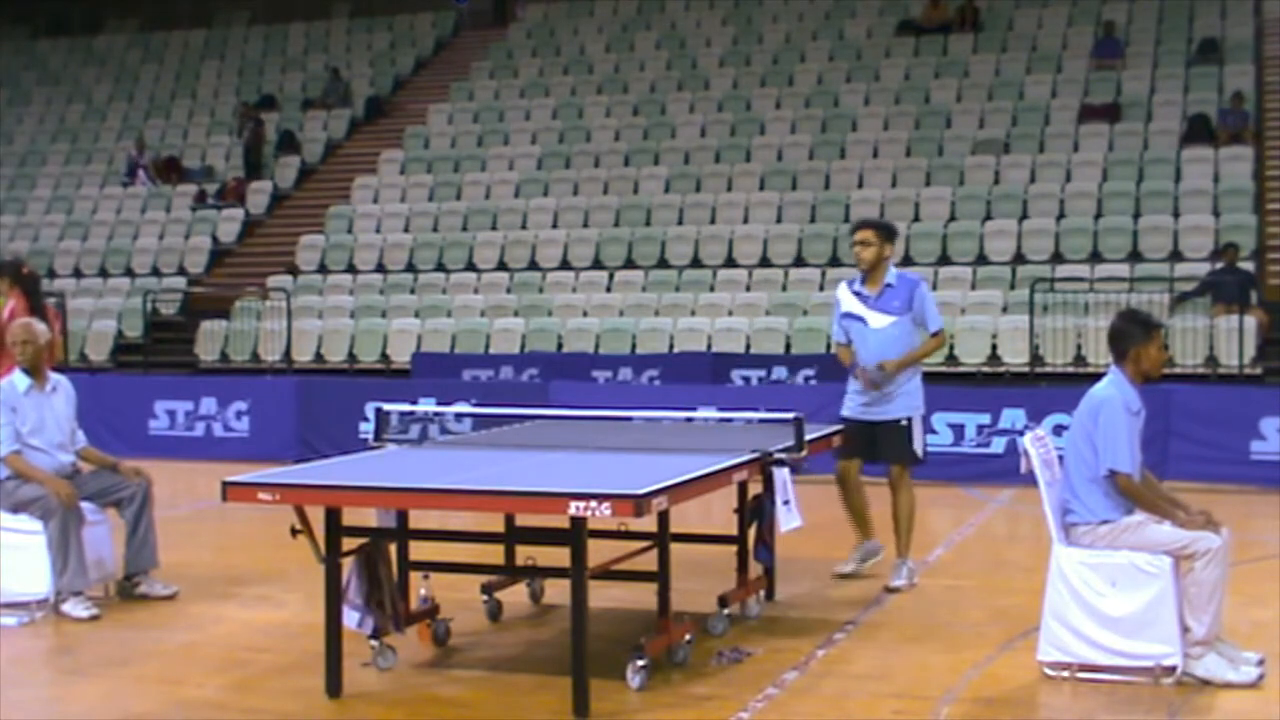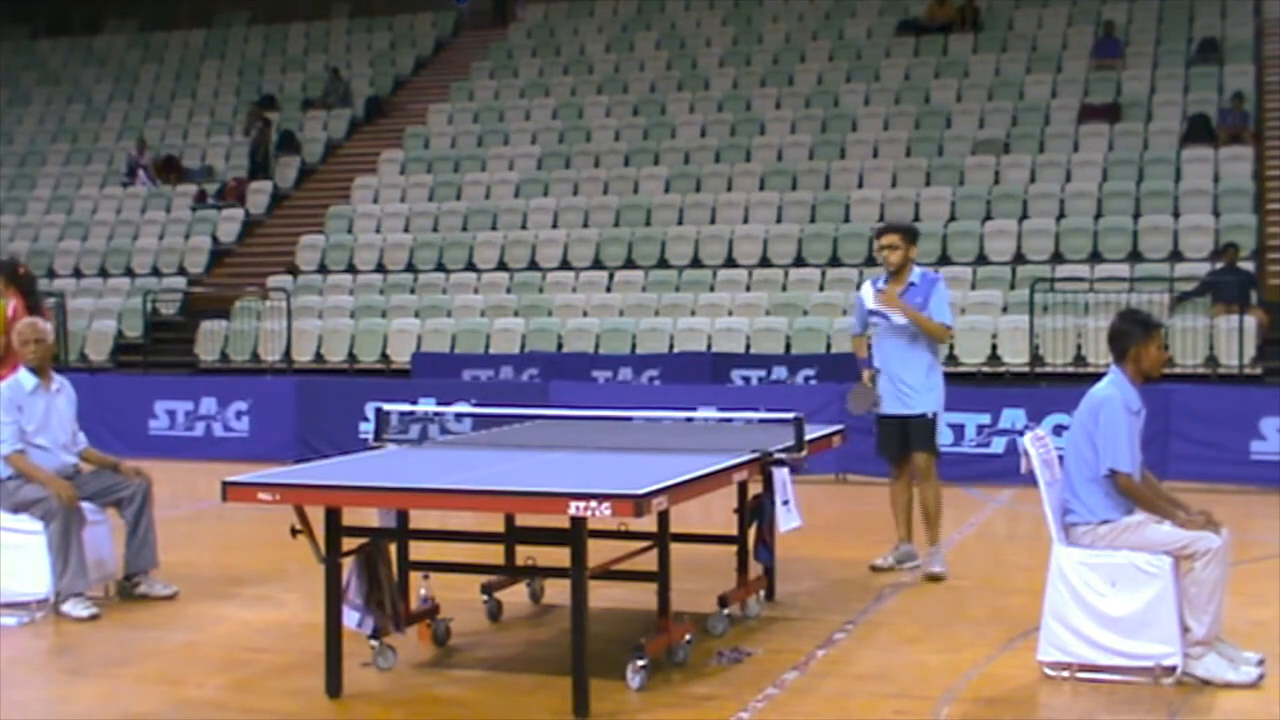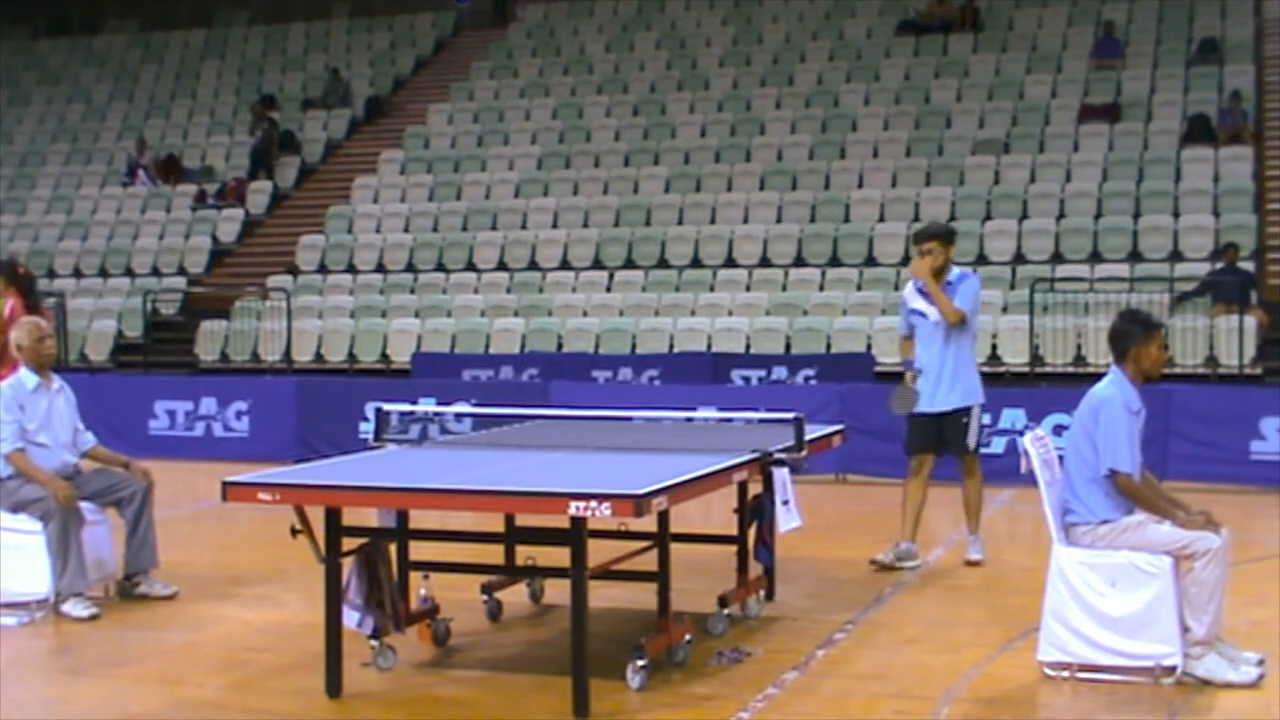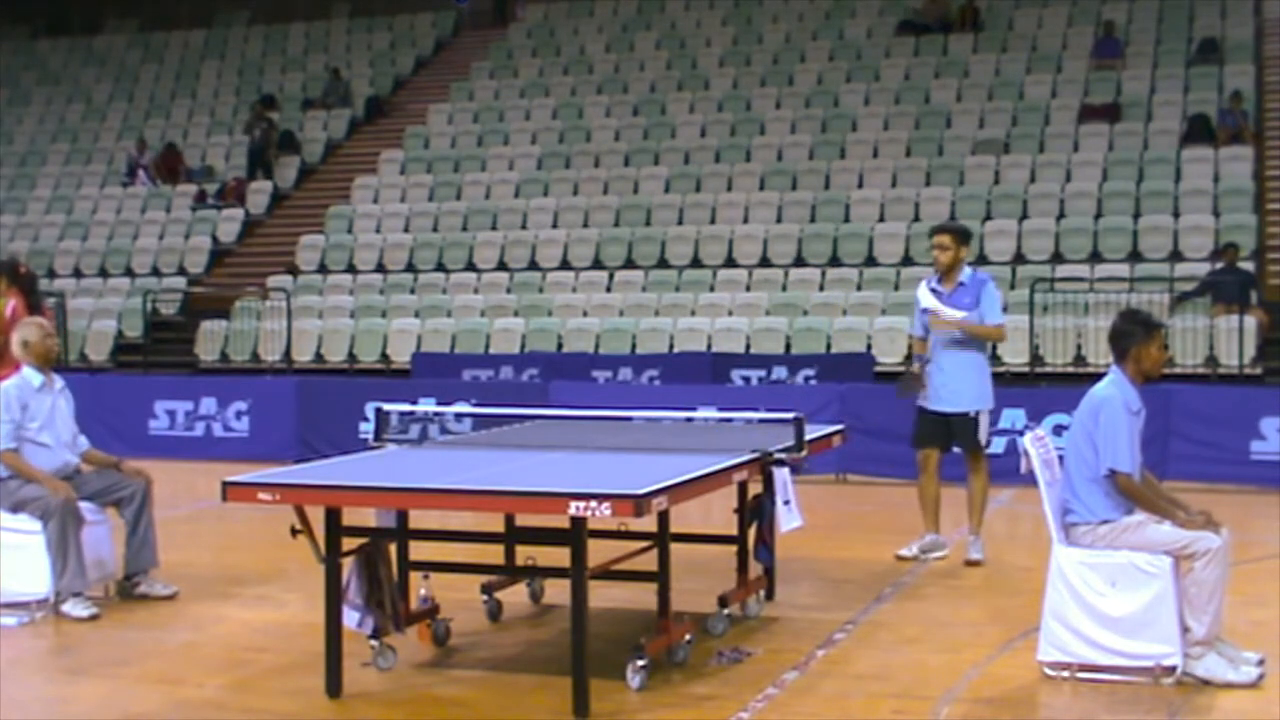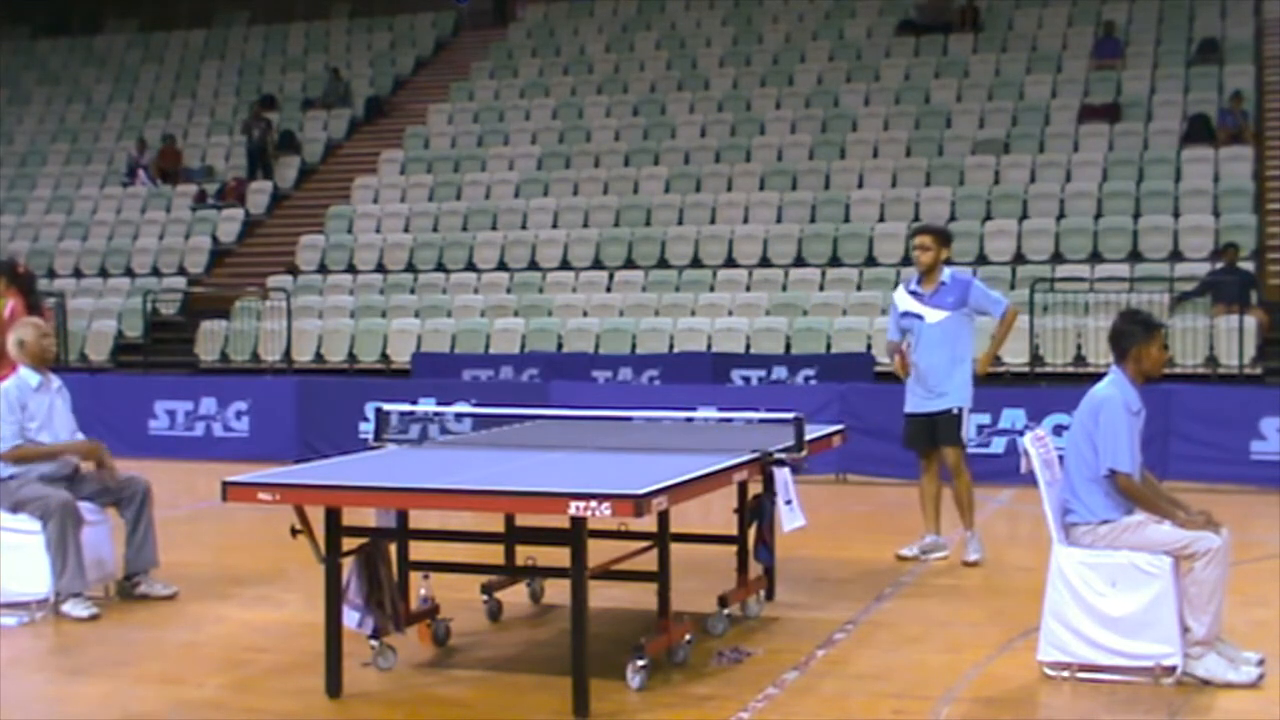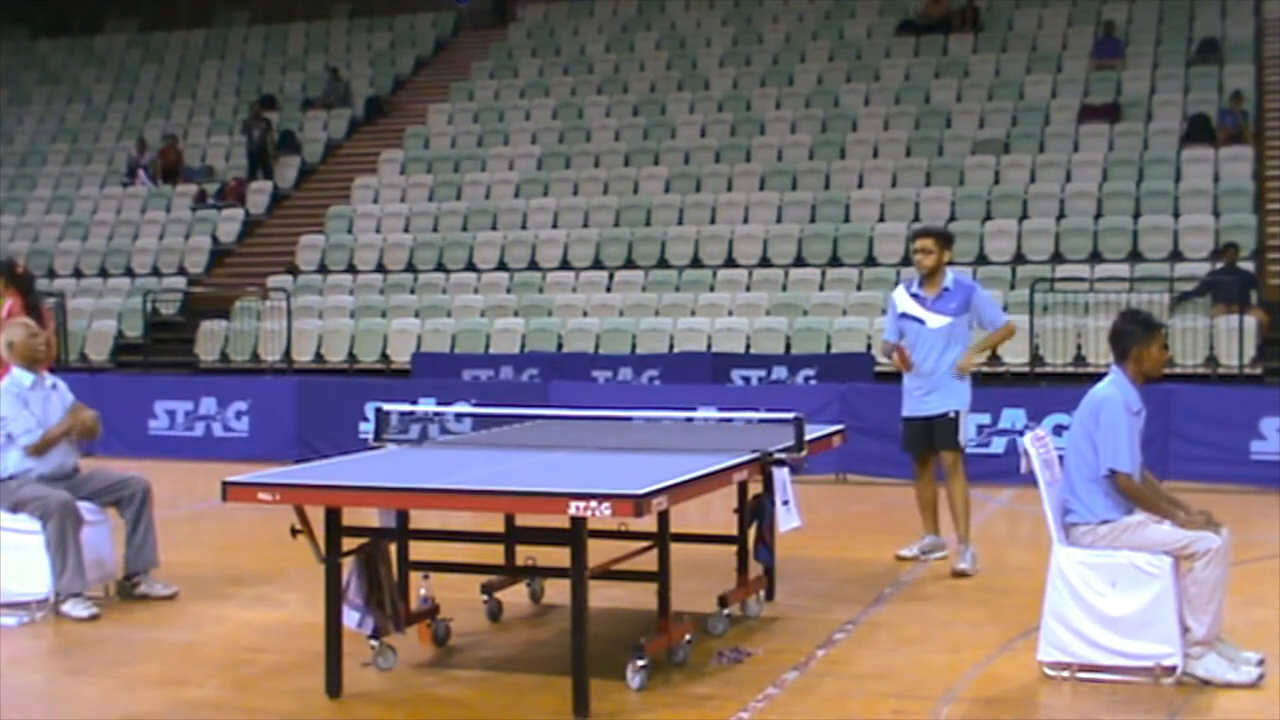
dt=0.5s
person 1, frame 1
left shoulder: (1124, 397)
right shoulder: (1111, 401)
left elbow: (1138, 472)
right elbow: (1124, 482)
left wrist: (1186, 509)
right wrist: (1179, 519)
left hip: (1117, 515)
right hip: (1098, 524)
left knee: (1214, 534)
right knee: (1206, 543)
left ankle: (1206, 638)
right ankle: (1197, 651)
person 1, frame 2
left shoulder: (1124, 397)
right shoulder: (1111, 400)
left elbow: (1138, 472)
right elbow: (1124, 481)
left wrist: (1186, 510)
right wrist: (1179, 519)
left hip: (1116, 515)
right hip: (1099, 524)
left knee: (1215, 534)
right knee: (1206, 544)
left ankle: (1205, 638)
right ankle: (1197, 651)
person 1, frame 3
left shoulder: (1124, 397)
right shoulder: (1111, 400)
left elbow: (1137, 472)
right elbow: (1124, 481)
left wrist: (1185, 509)
right wrist: (1179, 518)
left hip: (1116, 514)
right hip: (1099, 524)
left knee: (1215, 534)
right knee: (1206, 544)
left ankle: (1205, 638)
right ankle: (1197, 651)
person 1, frame 4
left shoulder: (1124, 397)
right shoulder: (1111, 400)
left elbow: (1137, 473)
right elbow: (1123, 481)
left wrist: (1186, 510)
right wrist: (1179, 519)
left hip: (1116, 515)
right hip: (1099, 524)
left knee: (1214, 534)
right knee: (1206, 544)
left ankle: (1205, 638)
right ankle: (1197, 652)
person 1, frame 5
left shoulder: (1124, 397)
right shoulder: (1111, 400)
left elbow: (1137, 472)
right elbow: (1123, 481)
left wrist: (1186, 509)
right wrist: (1180, 518)
left hip: (1116, 514)
right hip: (1099, 524)
left knee: (1215, 534)
right knee: (1206, 543)
left ankle: (1205, 638)
right ankle: (1196, 651)
person 1, frame 6
left shoulder: (1124, 397)
right shoulder: (1112, 400)
left elbow: (1137, 472)
right elbow: (1124, 482)
left wrist: (1186, 510)
right wrist: (1179, 519)
left hip: (1116, 515)
right hip: (1099, 524)
left knee: (1215, 534)
right knee: (1206, 544)
left ankle: (1205, 638)
right ankle: (1197, 651)
person 2, frame 1
left shoulder: (912, 287)
right shoulder: (845, 292)
left elbow: (939, 337)
right elbow: (842, 346)
left wrist: (902, 363)
right wrist: (858, 368)
left hip: (901, 403)
right hip: (858, 403)
left knee: (898, 477)
right knee: (846, 473)
left ankle: (904, 562)
right ankle: (868, 544)
person 2, frame 2
left shoulder: (932, 285)
right shoulder: (869, 290)
left elbow: (942, 334)
right elbow: (858, 333)
left wrist: (903, 308)
right wrist: (865, 365)
left hip: (923, 397)
right hip: (887, 398)
left knee: (923, 467)
right knee: (898, 471)
left ankle: (934, 550)
right ankle: (905, 546)
person 2, frame 3
left shoulder: (967, 282)
right shoulder: (912, 291)
left elbow: (954, 317)
left wrist: (930, 280)
right wrist: (909, 366)
left hip: (961, 396)
right hip: (924, 397)
left knee: (969, 465)
right knee: (917, 469)
left ankle: (974, 539)
right ankle: (907, 547)
person 2, frame 4
left shoulder: (982, 286)
right shoulder: (925, 290)
left elbow: (997, 332)
left wrist: (954, 325)
right wrist: (919, 361)
left hip: (971, 396)
right hip: (933, 395)
left knee: (976, 462)
right knee: (926, 461)
left ankle: (974, 539)
right ankle: (933, 538)
person 2, frame 5
left shoulder: (965, 287)
right shoulder: (901, 295)
left elbow: (1008, 312)
right elbow: (893, 342)
left wrist: (989, 356)
right wrist: (896, 356)
left hip: (953, 393)
right hip: (918, 395)
left knee: (954, 461)
right knee: (927, 464)
left ankle: (971, 536)
right ankle: (933, 538)
person 2, frame 6
left shoulder: (968, 292)
right shoulder: (901, 295)
left elbow: (1006, 327)
right elbow: (889, 342)
left wrist: (974, 352)
right wrist: (894, 355)
left hip: (950, 396)
right hip: (914, 397)
left knee: (951, 464)
right knee: (922, 467)
left ankle: (964, 549)
right ankle: (932, 539)
person 3, frame 1
left shoulder: (64, 386)
left wrist: (118, 465)
right wrist: (49, 480)
left hip: (69, 476)
left knee: (136, 486)
right knee: (60, 503)
left ankle: (136, 576)
right ankle: (69, 594)
person 3, frame 2
left shoulder: (65, 388)
left wrist: (119, 465)
right wrist: (50, 480)
left hip: (69, 476)
left knee: (136, 487)
right knee: (62, 504)
left ankle: (136, 576)
right ankle: (69, 595)
person 3, frame 3
left shoulder: (63, 390)
left elbow: (83, 442)
left wrist: (127, 463)
right wrist: (49, 480)
left hip: (69, 476)
left knee: (137, 486)
right knee: (61, 505)
left ankle: (136, 576)
right ankle: (69, 595)
person 3, frame 4
left shoulder: (61, 389)
left elbow: (77, 444)
left wrist: (119, 464)
right wrist: (45, 480)
left hip: (69, 476)
left knee: (136, 486)
right knee: (61, 504)
left ankle: (136, 576)
right ankle: (69, 594)
person 3, frame 5
left shoulder: (59, 389)
left wrist: (97, 454)
right wrist: (67, 449)
left hip: (68, 477)
left knee: (136, 487)
right knee: (60, 503)
left ankle: (136, 576)
right ankle: (68, 595)
person 3, frame 6
left shoulder: (57, 385)
left elbow: (88, 423)
right elbow: (34, 445)
left wrist: (88, 419)
right wrist: (70, 422)
left hip: (67, 476)
left knee: (135, 486)
right knee: (60, 504)
left ankle: (135, 576)
right ankle: (68, 594)
